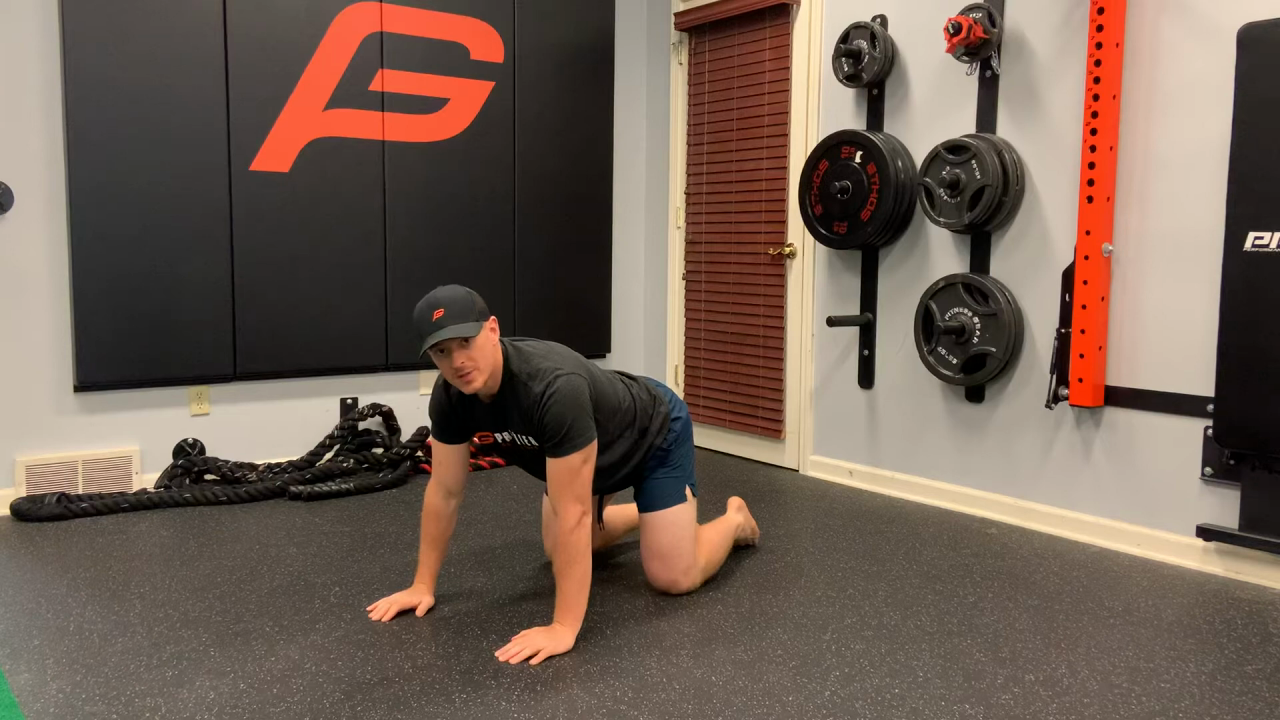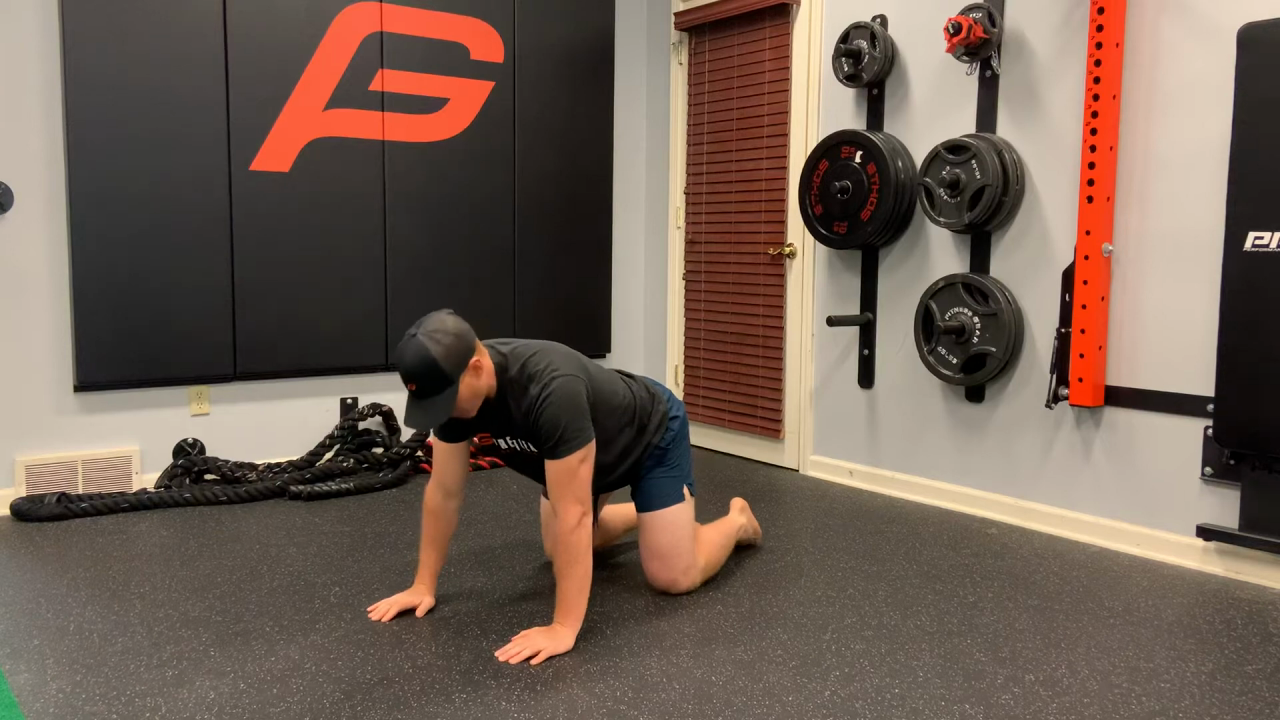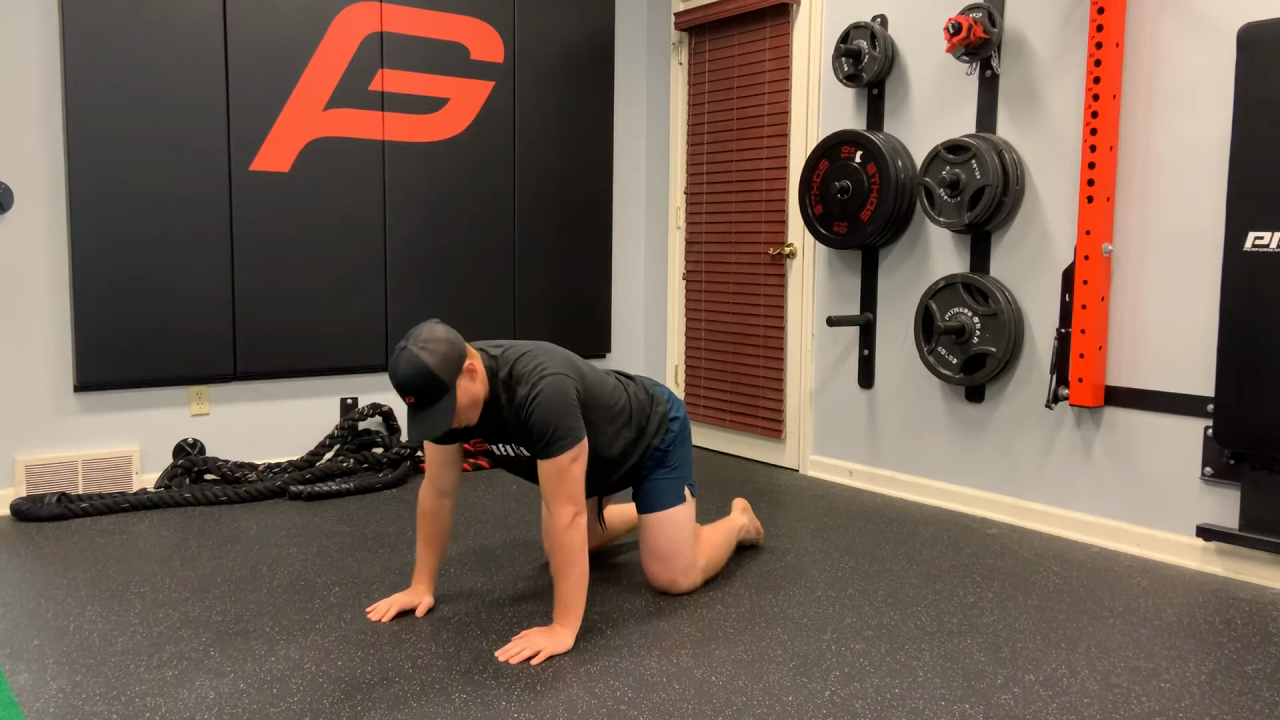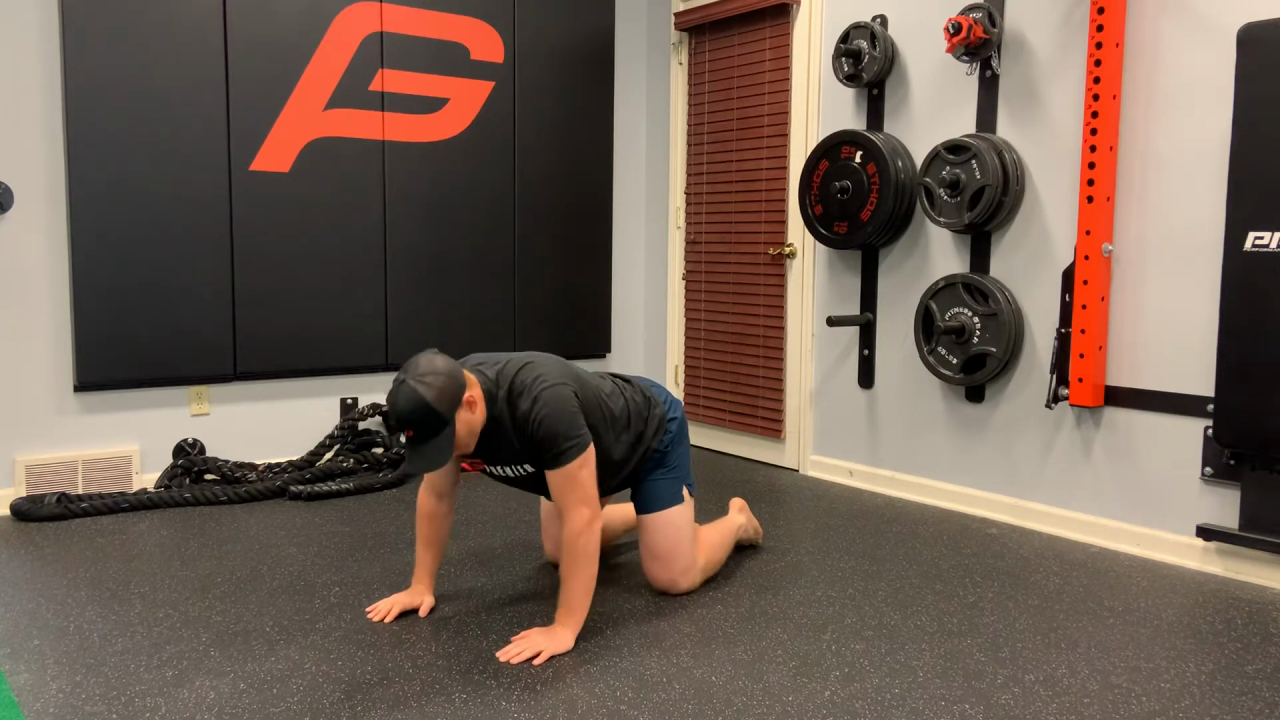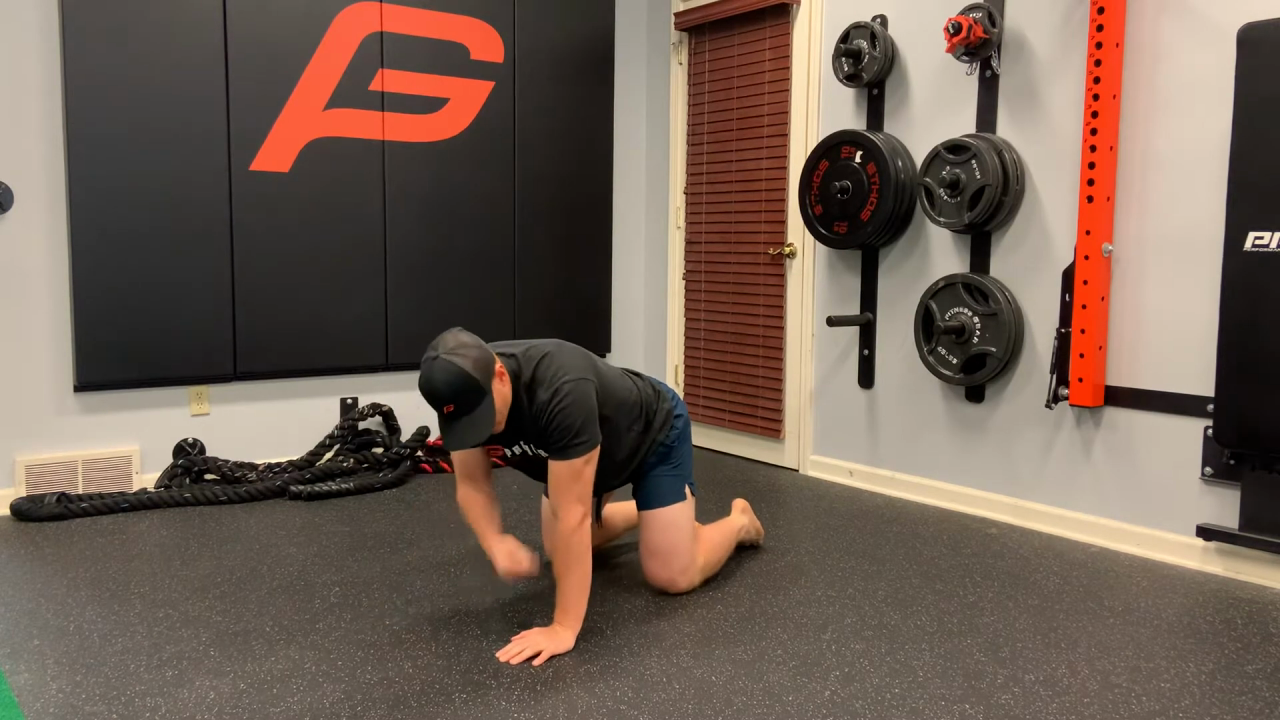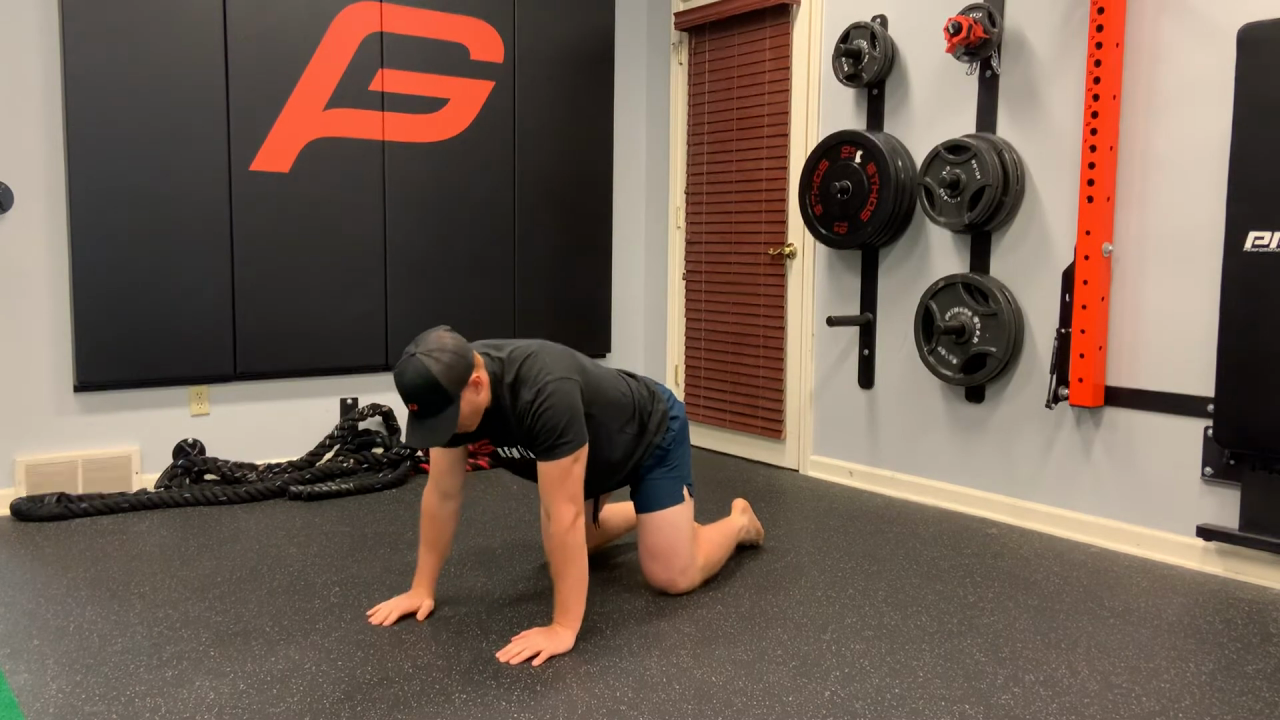
dt=0.7s
person 1, frame 1
left shoulder: (555, 387)
right shoulder: (450, 395)
left elbow: (573, 512)
right elbow: (444, 492)
left wrist: (564, 628)
right wrist: (423, 585)
left hip: (655, 432)
right hip: (598, 444)
left knee: (673, 578)
right knee: (559, 553)
left ankle: (734, 519)
right ankle: (643, 512)
person 1, frame 2
left shoulder: (551, 389)
right shoulder: (451, 387)
left elbow: (573, 512)
right elbow: (445, 492)
left wrist: (564, 627)
right wrist: (424, 585)
left hip: (653, 433)
right hip: (594, 445)
left knee: (673, 577)
right knee: (559, 553)
left ankle: (737, 521)
right ankle: (641, 512)
person 1, frame 3
left shoulder: (543, 390)
right shoulder: (444, 388)
left elbow: (568, 513)
right elbow: (438, 493)
left wrist: (563, 629)
right wrist: (422, 586)
left hip: (654, 432)
right hip: (599, 446)
left knee: (674, 578)
right knee: (560, 552)
left ankle: (738, 521)
right ankle: (640, 512)
person 1, frame 4
left shoulder: (543, 403)
right shoulder: (445, 404)
left elbow: (582, 515)
right elbow: (436, 496)
left wrist: (564, 629)
right wrist: (422, 585)
left hip: (653, 432)
right hip: (599, 435)
left knee: (673, 578)
right knee: (559, 554)
left ankle: (736, 521)
right ankle: (643, 513)
person 1, frame 5
left shoulder: (561, 390)
right shoulder: (463, 390)
left elbow: (571, 512)
right elbow: (470, 482)
left wrist: (564, 628)
right wrist: (496, 544)
left hip: (655, 431)
right hip: (589, 447)
left knee: (673, 577)
right knee: (558, 552)
left ankle: (739, 521)
right ankle: (642, 511)
person 1, frame 6
left shoulder: (546, 392)
right shoulder: (450, 391)
left elbow: (563, 512)
right elbow: (442, 495)
left wrist: (564, 628)
right wrist: (422, 588)
left hip: (653, 434)
right hip: (595, 446)
left knee: (672, 577)
right knee: (560, 553)
left ankle: (738, 521)
right ankle: (641, 513)
